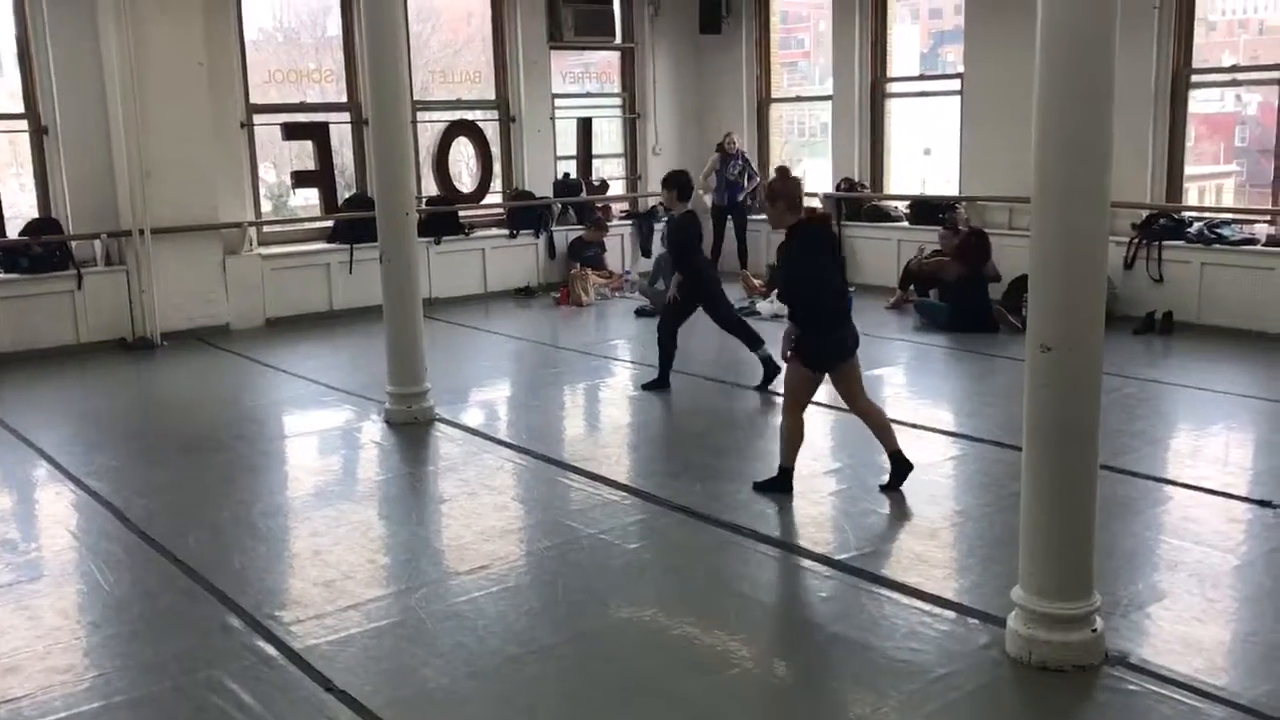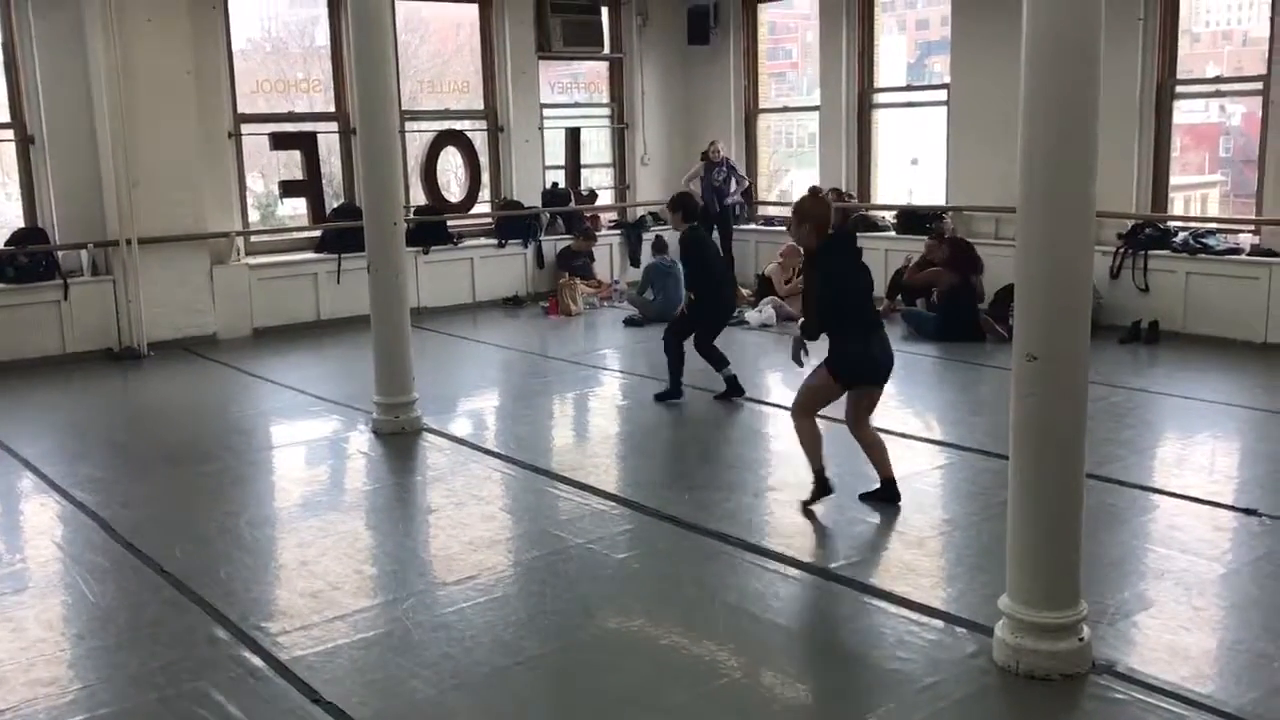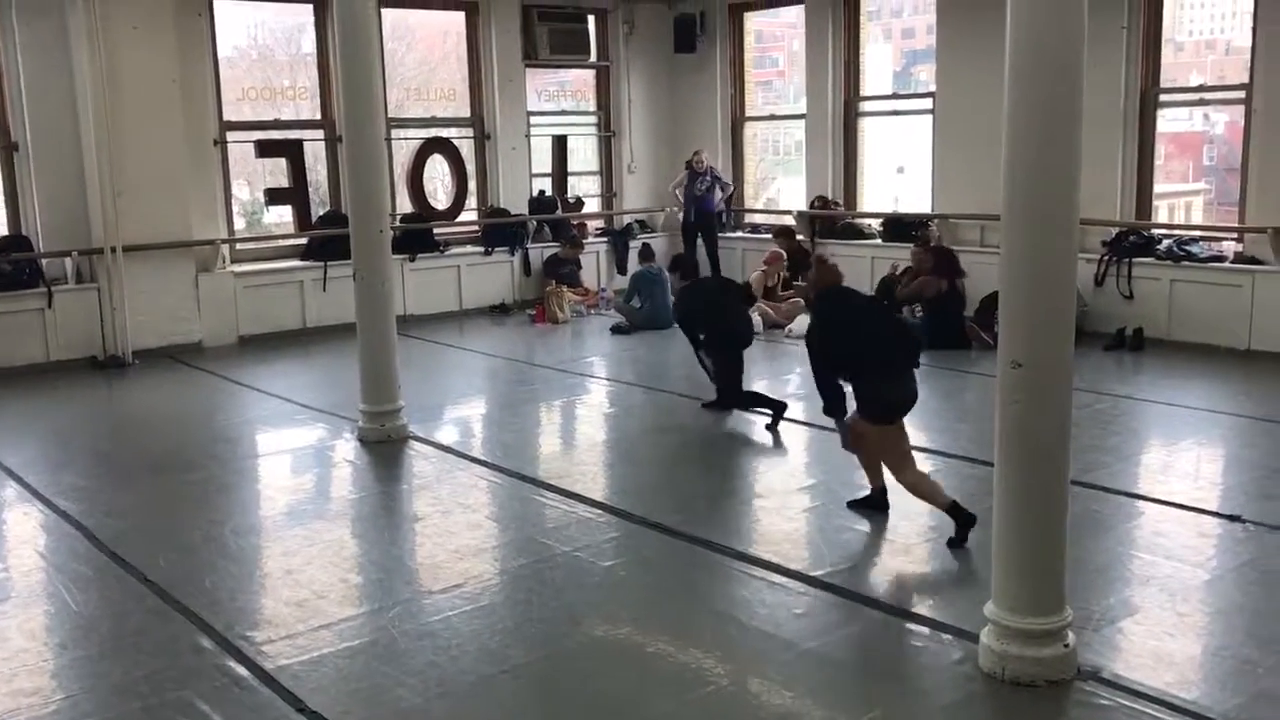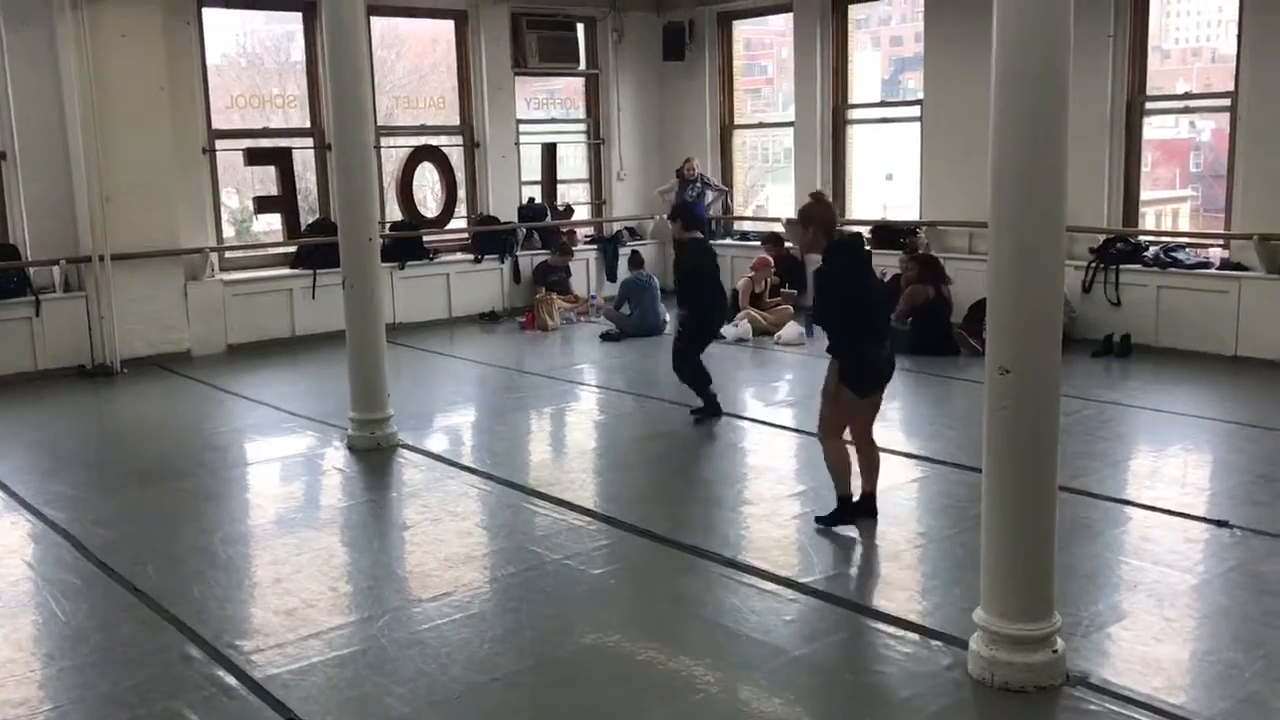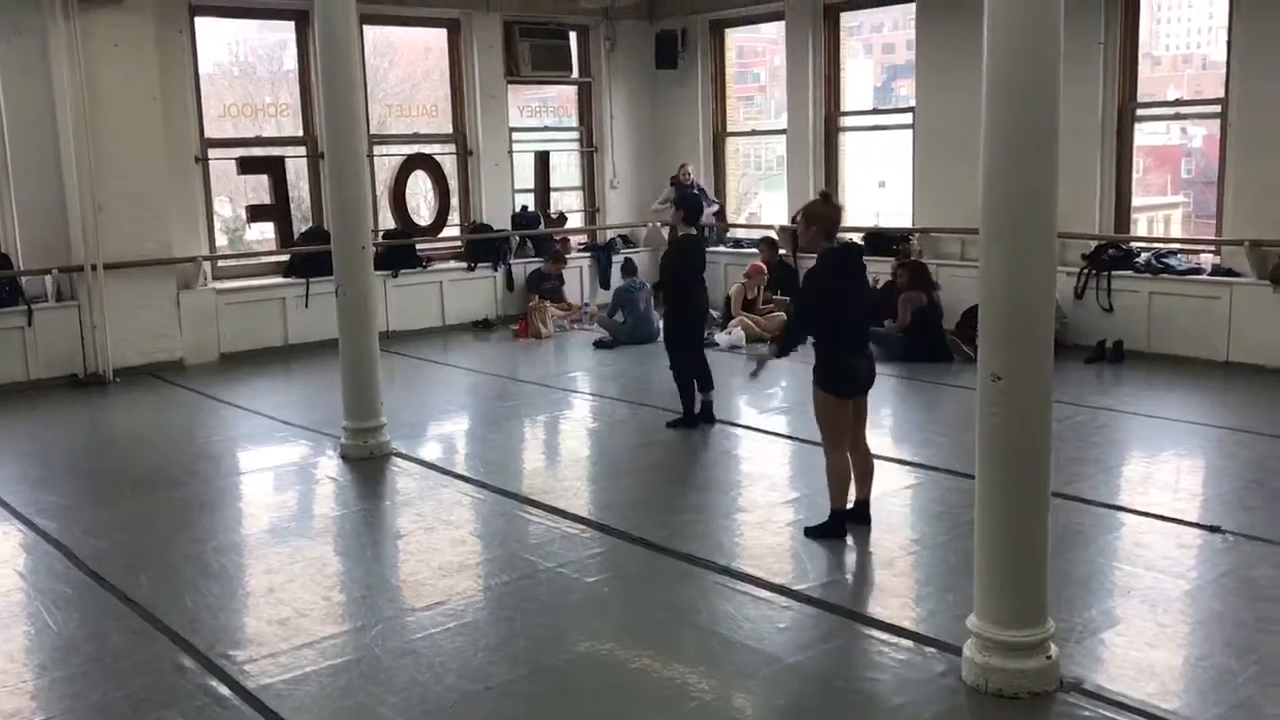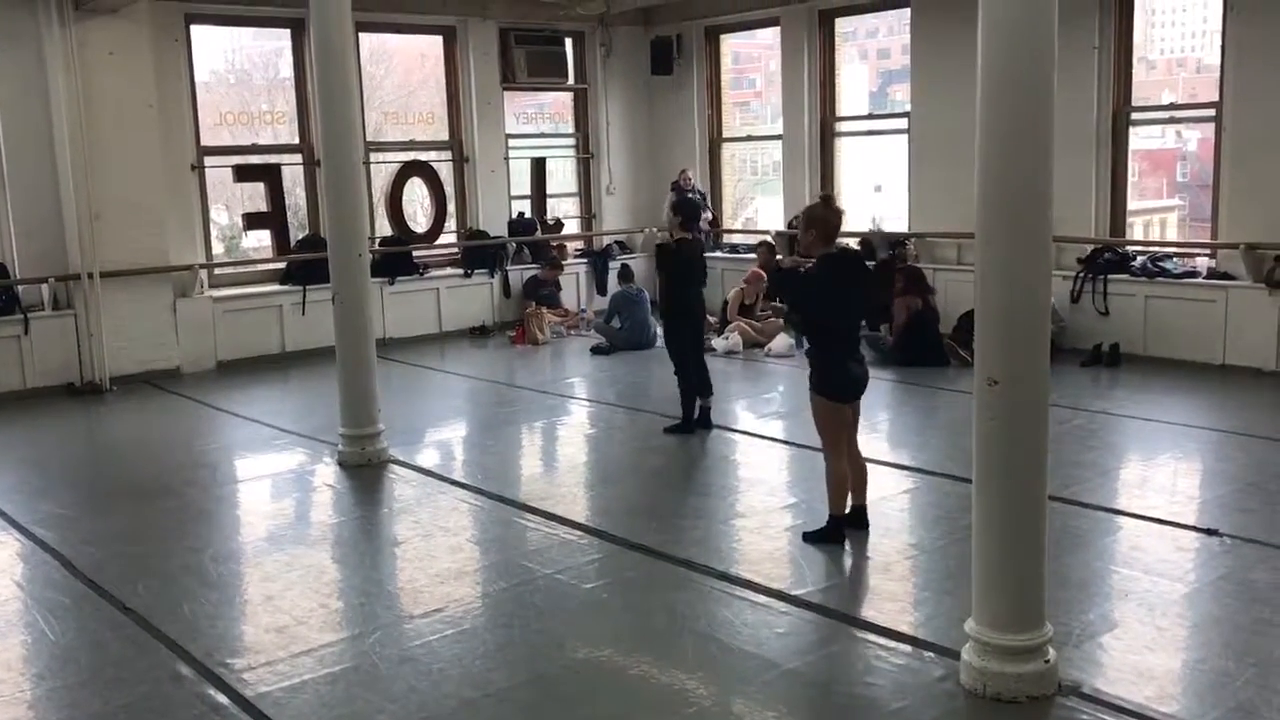
dt=0.3s
person 1, frame 1
left shoulder: (793, 247)
right shoulder: (820, 233)
left elbow: (801, 302)
left wrist: (789, 334)
left hip: (818, 338)
right hip: (843, 332)
left knee: (792, 409)
right knee: (858, 401)
left ankle: (784, 477)
right ankle: (898, 461)
person 1, frame 2
left shoulder: (818, 266)
right shoulder: (850, 254)
left elbow: (817, 316)
left wrist: (802, 336)
left hip: (851, 354)
right hip: (880, 350)
left knee: (801, 410)
right knee: (857, 422)
left ankle: (820, 481)
right ankle: (888, 488)
person 1, frame 3
left shoulder: (819, 330)
right shoulder: (869, 306)
left elbow: (827, 381)
right elbow: (910, 339)
left wrist: (840, 425)
right wrist: (890, 381)
left hip: (878, 393)
right hip: (904, 384)
left knee: (905, 471)
right knee: (858, 431)
left ankle: (959, 514)
right ankle: (877, 496)
person 1, frame 4
left shoulder: (831, 270)
right shoulder: (855, 257)
left elbow: (839, 325)
right elbow: (881, 306)
left wrist: (834, 370)
left hip: (859, 361)
right hip: (881, 356)
left knee: (830, 434)
right knee: (863, 435)
left ankle: (844, 506)
right ankle: (867, 502)
person 1, frame 5
left shoulder: (821, 274)
right shoulder: (850, 263)
left elbow: (802, 321)
left wrist: (773, 350)
left hip: (835, 366)
right hip: (861, 361)
left knee: (835, 447)
right knee: (856, 442)
left ankle: (836, 520)
right ankle: (861, 509)
person 1, frame 6
left shoulder: (819, 275)
right shoulder: (851, 267)
left wrist: (789, 272)
left hip: (830, 370)
right hip: (853, 367)
left knee: (833, 451)
right knee: (849, 446)
left ankle: (836, 523)
right ankle: (858, 512)
person 2, frame 1
left shoulder: (685, 222)
right shoulder: (684, 219)
left elbow: (688, 258)
left wrist: (674, 283)
right wrist: (676, 281)
left hip: (697, 282)
right hip: (706, 280)
left knee: (667, 325)
right knee: (732, 321)
left ankle: (663, 378)
right ankle: (769, 364)
person 2, frame 2
left shoulder: (688, 239)
right shoulder: (701, 234)
left elbow: (695, 273)
left wrist: (690, 299)
right wrist: (692, 299)
left hip: (711, 299)
right hip: (726, 297)
left knee: (673, 336)
right knee: (703, 342)
left ankle: (675, 387)
right ankle: (733, 385)
person 2, frame 3
left shoulder: (681, 303)
right shoulder: (713, 282)
left elbow: (695, 341)
right elbow: (748, 296)
left wrist: (708, 360)
left hip: (727, 337)
right hip: (744, 328)
left knee: (732, 394)
left ankle: (775, 406)
right ankle: (723, 397)
person 2, frame 4
left shoulder: (686, 249)
right shoulder: (704, 246)
left elbow: (684, 284)
left wrist: (682, 313)
left hip: (701, 313)
right hip: (715, 309)
left knee: (682, 362)
right knee: (689, 357)
left ankle: (710, 402)
right ankle: (711, 401)
person 2, frame 5
left shoulder: (680, 245)
right shoulder: (696, 242)
left elbow: (671, 280)
left hip: (681, 310)
right hip: (698, 307)
left knee: (680, 362)
right knee: (697, 357)
left ankle: (689, 415)
right ankle: (707, 410)
person 2, frame 6
left shoulder: (673, 249)
right shoulder: (695, 246)
left wrist: (663, 249)
left hip: (677, 313)
right hip: (696, 310)
left knee: (684, 366)
right knee: (697, 361)
left ankle: (687, 421)
right ankle: (704, 415)
